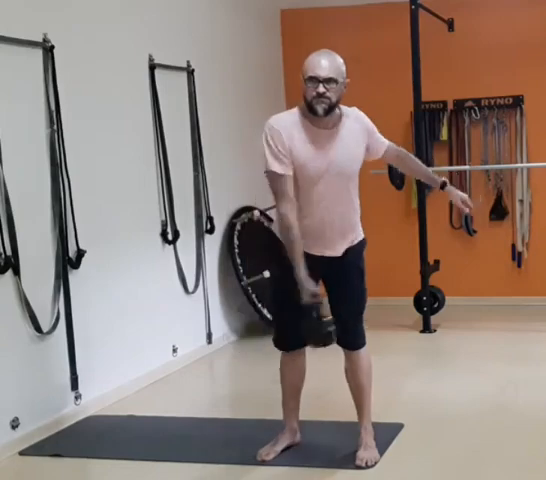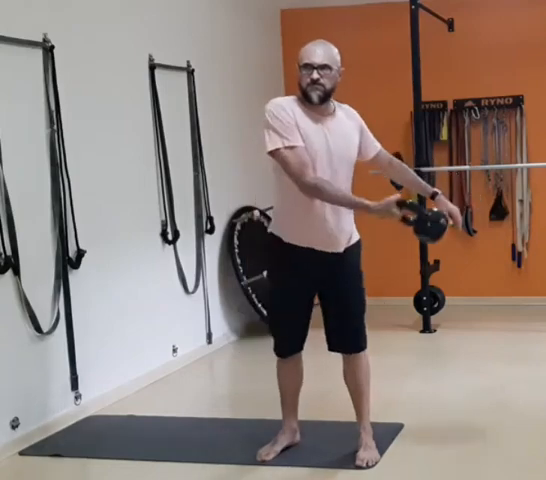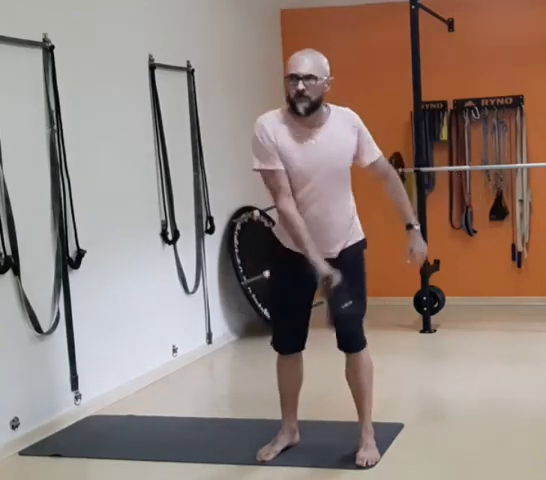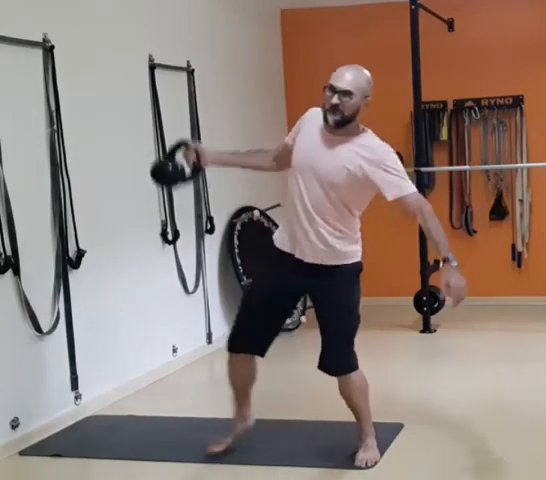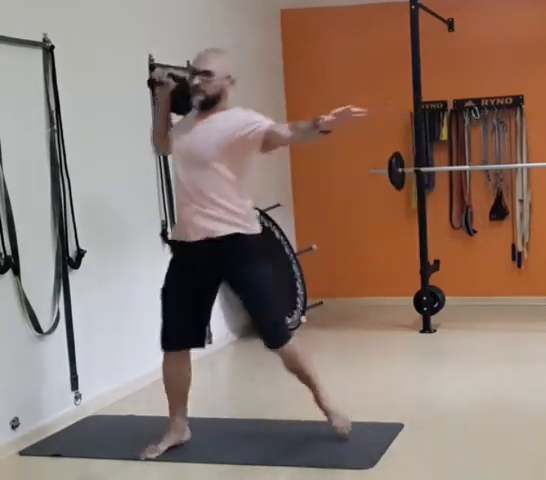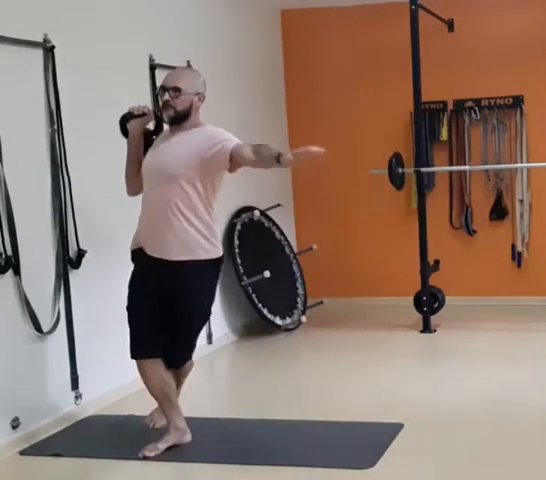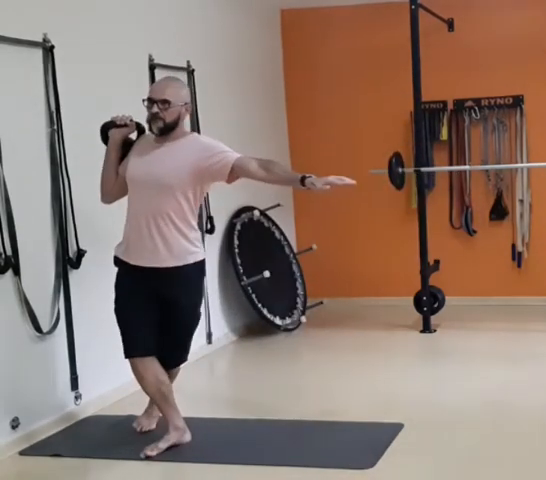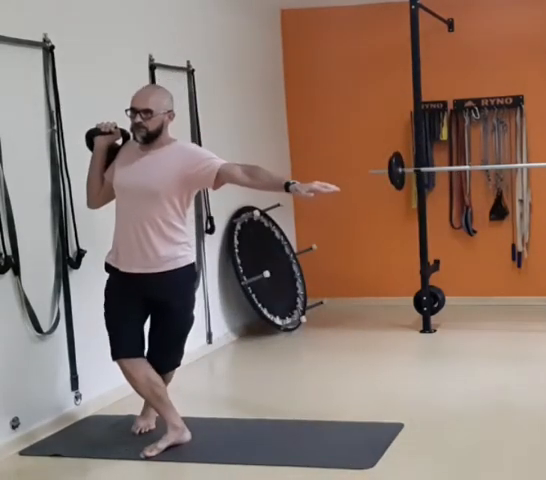
dt=0.4s
person 1, frame 1
left shoulder: (358, 122)
right shoulder: (279, 128)
left elbow: (396, 155)
right elbow: (285, 206)
left wrist: (444, 185)
right wrist: (301, 275)
left hip: (348, 248)
right hip: (297, 249)
left knee: (354, 342)
right knee: (291, 343)
left ankle: (366, 433)
right ankle: (290, 429)
person 1, frame 2
left shoulder: (349, 117)
right shoulder: (279, 112)
left elbow: (387, 162)
right elbow: (306, 181)
left wrist: (434, 195)
right wrist: (370, 207)
left hip: (342, 247)
right hip: (292, 249)
left knee: (353, 345)
right knee: (287, 346)
left ankle: (366, 434)
right ankle: (289, 428)
person 1, frame 3
left shoulder: (349, 122)
right shoulder: (267, 127)
left elbow: (387, 174)
right elbow: (282, 201)
left wrist: (413, 228)
right wrist: (315, 262)
left hip: (346, 248)
right hip: (294, 252)
left knee: (353, 342)
right knee: (287, 344)
left ankle: (367, 434)
right ankle: (289, 428)
person 1, frame 4
left shoulder: (374, 153)
right shoulder: (309, 122)
left elbow: (417, 206)
right elbow: (275, 160)
left wrist: (448, 263)
right wrist: (212, 157)
left hip: (337, 266)
right hip: (287, 256)
left knee: (340, 362)
right knee: (241, 344)
left ankle: (368, 437)
right ankle: (242, 417)
person 1, frame 5
left shoulder: (242, 123)
right shoulder: (188, 120)
left elbow: (283, 133)
right elbow: (161, 143)
left wrist: (321, 125)
right wrist: (163, 98)
left hip: (237, 242)
right hip: (188, 246)
left knee: (275, 332)
right knee: (174, 343)
left ankle: (322, 399)
right ankle: (178, 427)
person 1, frame 6
left shoulder: (210, 139)
right shoulder: (160, 140)
left elbow: (248, 153)
right elbow: (134, 186)
left wrist: (282, 157)
right wrist: (135, 135)
left hip: (195, 263)
right hip: (149, 260)
left knee: (178, 351)
right knee: (144, 351)
left ankle: (169, 402)
right ankle: (176, 426)
person 1, frame 7
left shoulder: (201, 149)
right shoulder: (140, 147)
left elbow: (256, 167)
right elbow: (108, 194)
left wrist: (307, 180)
right wrist: (114, 143)
left hip: (181, 269)
right hip: (133, 268)
left knee: (170, 353)
right knee: (139, 353)
left ankle: (156, 406)
right ankle: (176, 427)
person 1, frame 8
left shoulder: (186, 156)
right shoulder: (126, 153)
left elbow: (241, 173)
right elbow: (94, 199)
left wrist: (291, 186)
right wrist: (100, 149)
left hip: (172, 273)
right hip: (124, 273)
left knee: (165, 359)
right knee: (127, 355)
left ankle: (151, 407)
right ankle: (175, 426)
